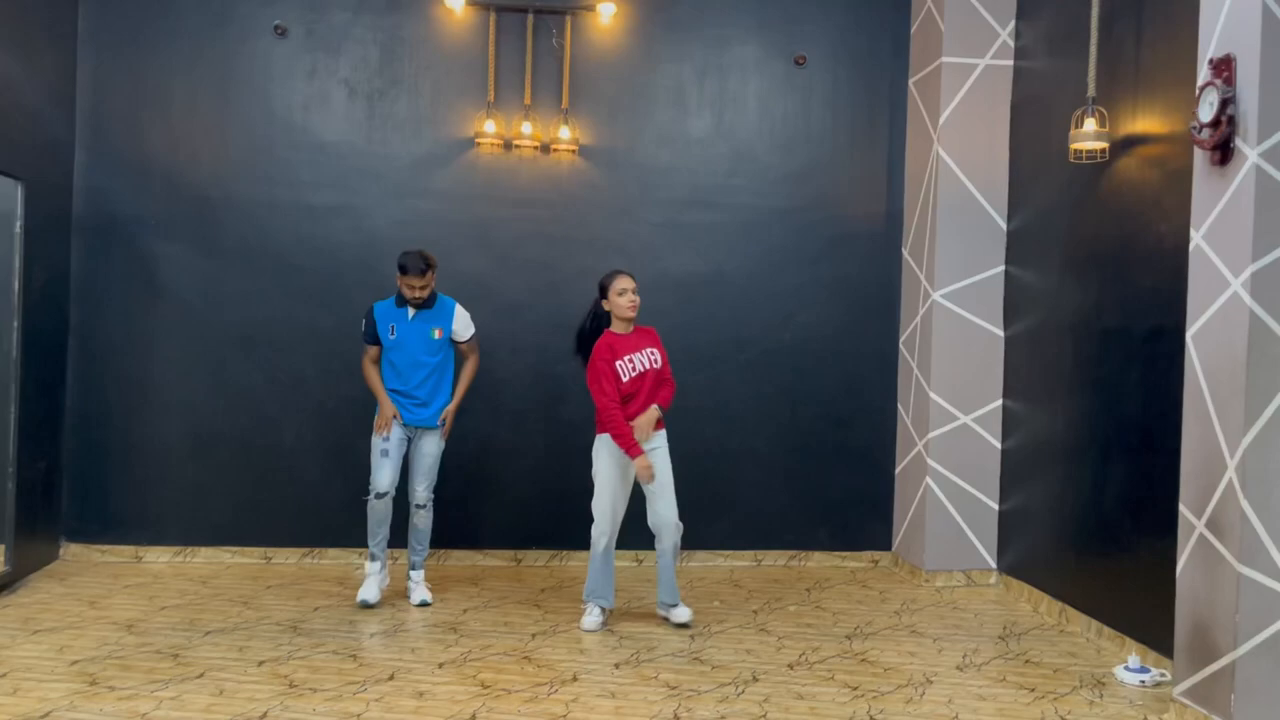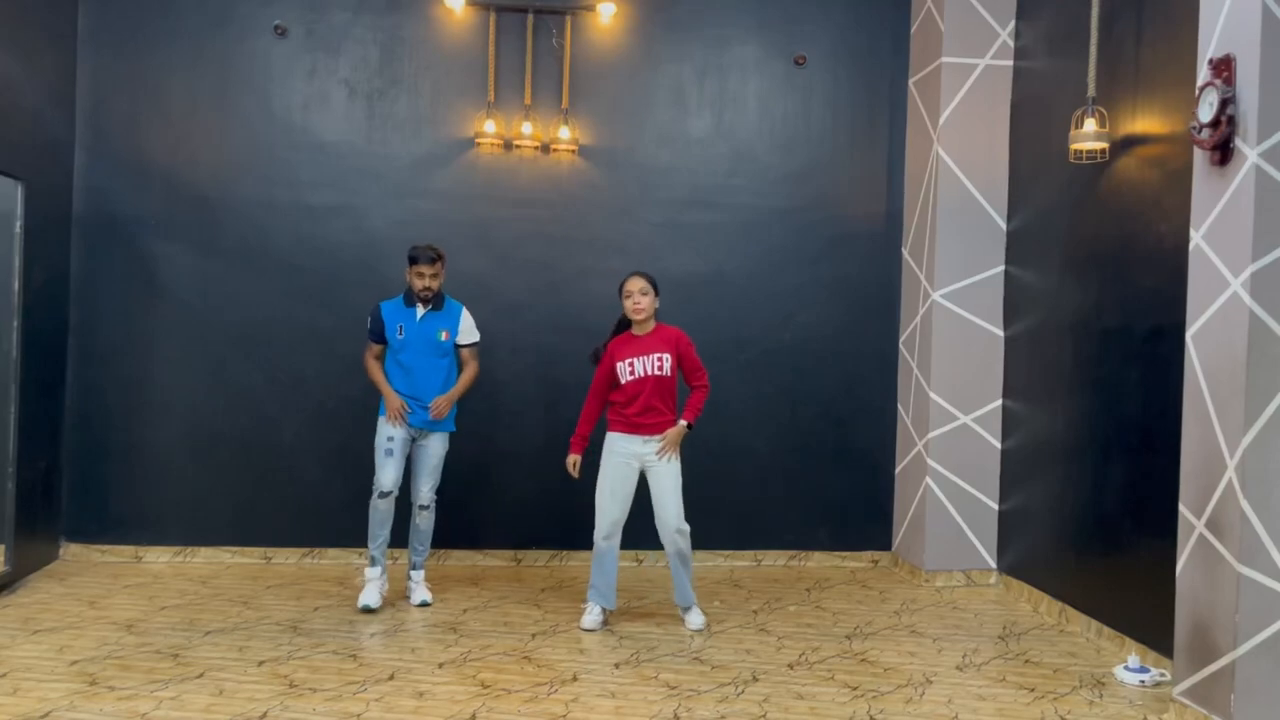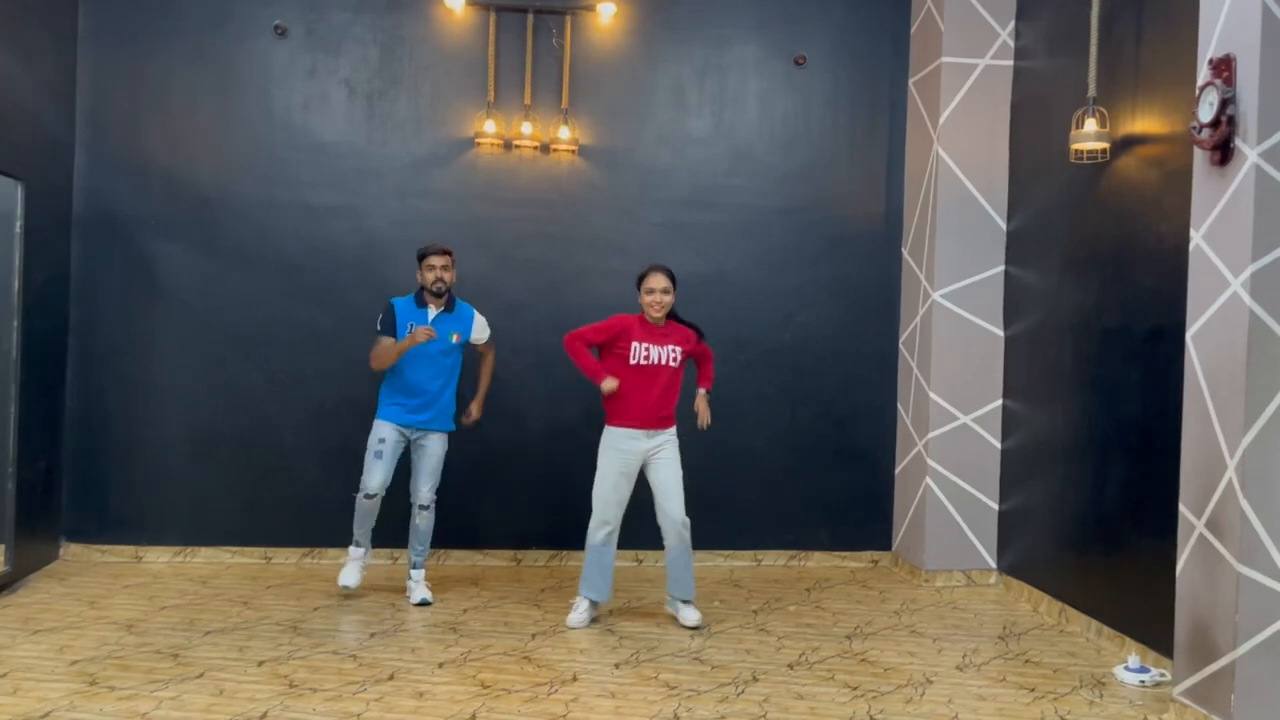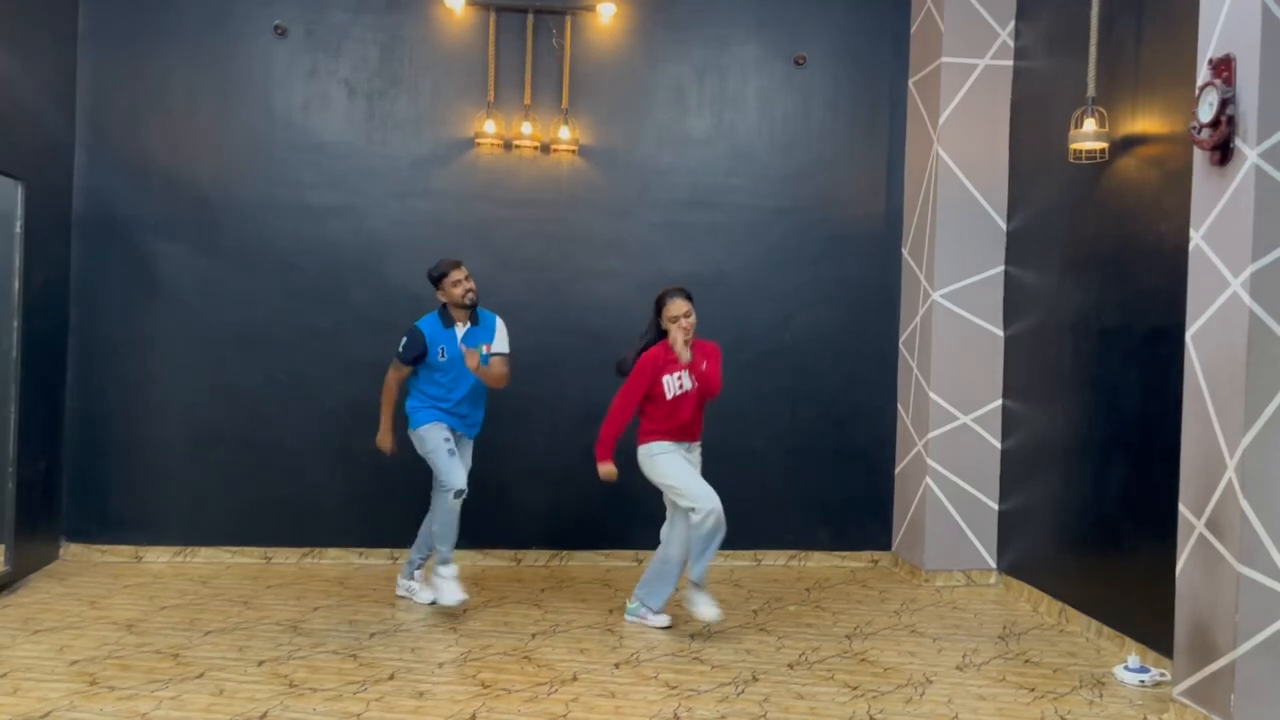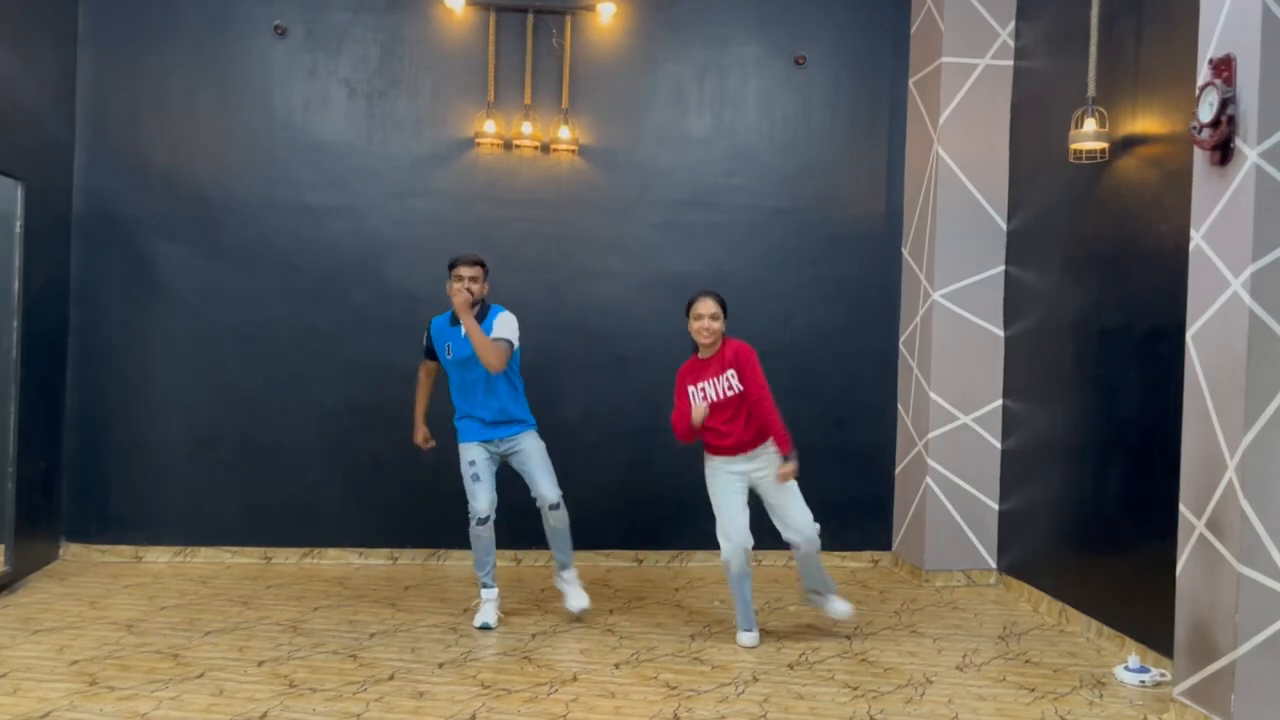
dt=0.5s
person 1, frame 1
left shoulder: (453, 313)
right shoulder: (379, 313)
left elbow: (471, 356)
right elbow: (370, 361)
left wrist: (455, 403)
right wrist: (383, 401)
left hip: (432, 421)
right hip: (392, 416)
left knee: (421, 498)
right knee: (381, 490)
left ankle: (416, 576)
right ankle: (376, 568)
person 1, frame 2
left shoulder: (458, 315)
right shoulder: (385, 312)
left elbow: (471, 364)
right elbow: (372, 357)
left wrist: (452, 396)
right wrist: (388, 393)
left hip: (436, 421)
right hip: (396, 415)
left knee: (424, 499)
right knee: (385, 488)
left ankle: (416, 576)
right ankle: (375, 573)
person 1, frame 3
left shoulder: (469, 318)
right shoulder: (397, 309)
left elbow: (488, 352)
right elbow: (377, 361)
left wrist: (479, 399)
right wrist: (409, 342)
left hip: (436, 424)
right hip: (393, 415)
left knee: (424, 499)
right knee: (373, 486)
left ankle: (416, 576)
right ankle: (359, 549)
person 1, frame 4
left shoulder: (493, 324)
right shoulder: (423, 331)
left elbow: (501, 376)
right elbow: (394, 377)
left wrist: (480, 369)
right wrist: (385, 427)
left hip: (465, 425)
right hip: (429, 419)
left knee: (447, 497)
right knee: (455, 485)
left ankle: (411, 576)
right ankle: (446, 569)
person 1, frame 5
left shoulder: (503, 319)
right shoulder: (439, 329)
left elbow: (496, 363)
right elbow: (426, 370)
left wrist: (469, 320)
right wrist: (419, 421)
left hip: (516, 427)
right hip: (473, 435)
left knee: (550, 498)
right knee: (481, 512)
left ankle: (566, 573)
right ankle: (489, 596)
person 2, frame 1
left shoulder: (650, 336)
right shoulder: (601, 349)
left elbow: (667, 382)
right elbow: (608, 406)
left wrist: (654, 411)
right wrist: (634, 453)
left hip: (656, 438)
right hip: (615, 443)
left knee: (668, 522)
right knee: (606, 525)
left ankle: (669, 601)
right ankle: (596, 603)
person 2, frame 2
left shoulder: (675, 339)
right shoulder: (614, 348)
left elbow: (700, 384)
right elbow: (596, 399)
left wrist: (683, 425)
right wrist: (577, 446)
left hip: (662, 443)
right hip: (620, 443)
left knee: (673, 525)
right knee: (607, 524)
left ankle: (687, 603)
right ankle: (598, 602)
person 2, frame 3
left shoulder: (684, 333)
right shoulder: (624, 325)
left elbow: (705, 357)
right elbow: (573, 341)
left wrist: (702, 394)
right wrist: (601, 376)
left hip: (664, 438)
right hip: (621, 437)
left knee: (675, 519)
right knee: (605, 518)
left ankle: (682, 599)
right ankle: (589, 598)
person 2, frame 4
left shoulder: (708, 352)
right shoulder: (652, 359)
left elbow: (712, 389)
right elbow: (622, 406)
left wrist: (687, 358)
right wrist: (604, 454)
left hip: (690, 452)
right hip: (658, 450)
left knee: (681, 534)
right knee: (709, 507)
left ankle: (643, 606)
right ankle: (696, 584)
person 2, frame 5
left shoulder: (739, 352)
right shoulder: (685, 375)
left elbow: (764, 402)
right elbow: (682, 434)
left wrist: (785, 453)
right wrist: (693, 420)
left hip: (762, 456)
right hip: (721, 466)
left knee: (804, 532)
right knee: (736, 545)
left ankle: (818, 591)
right ankle: (746, 623)
